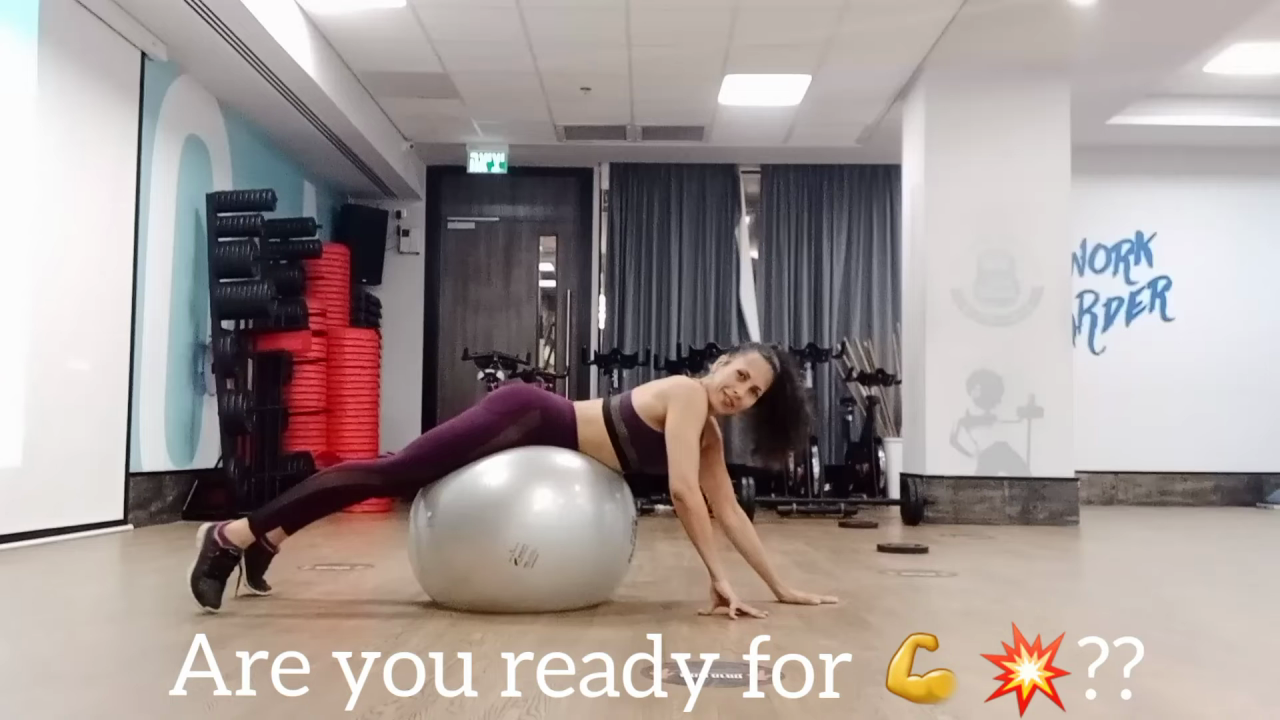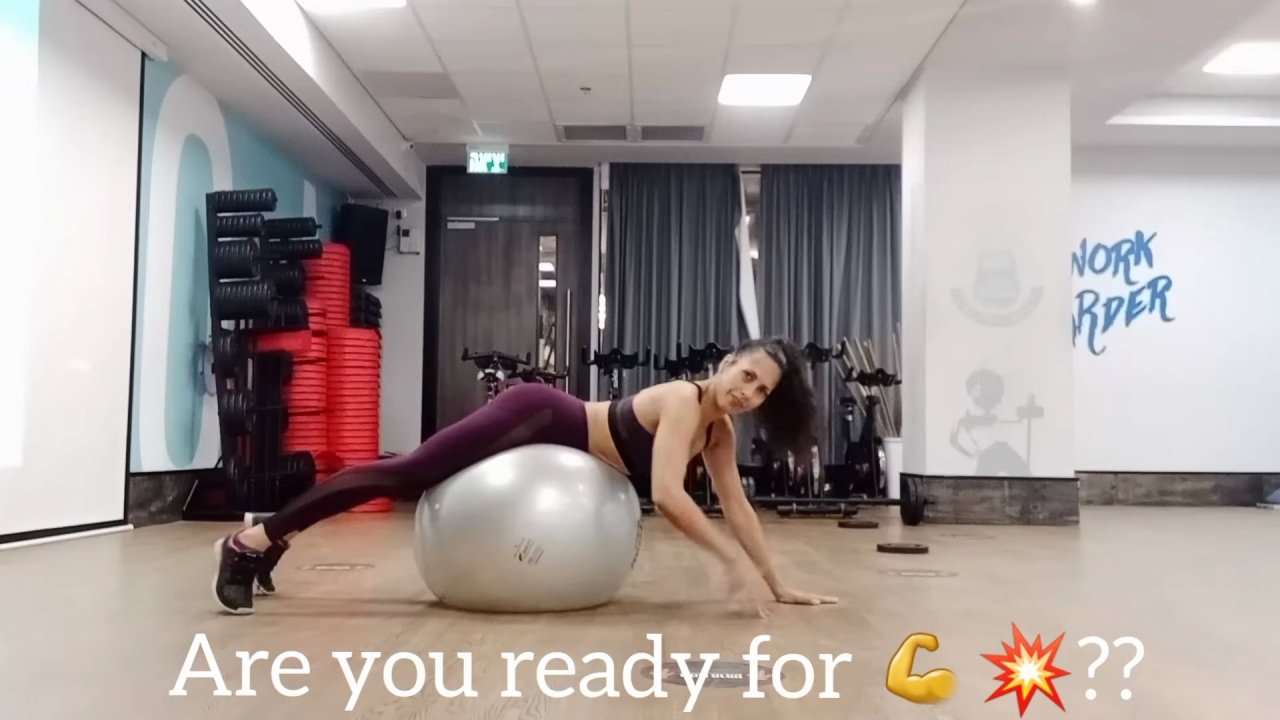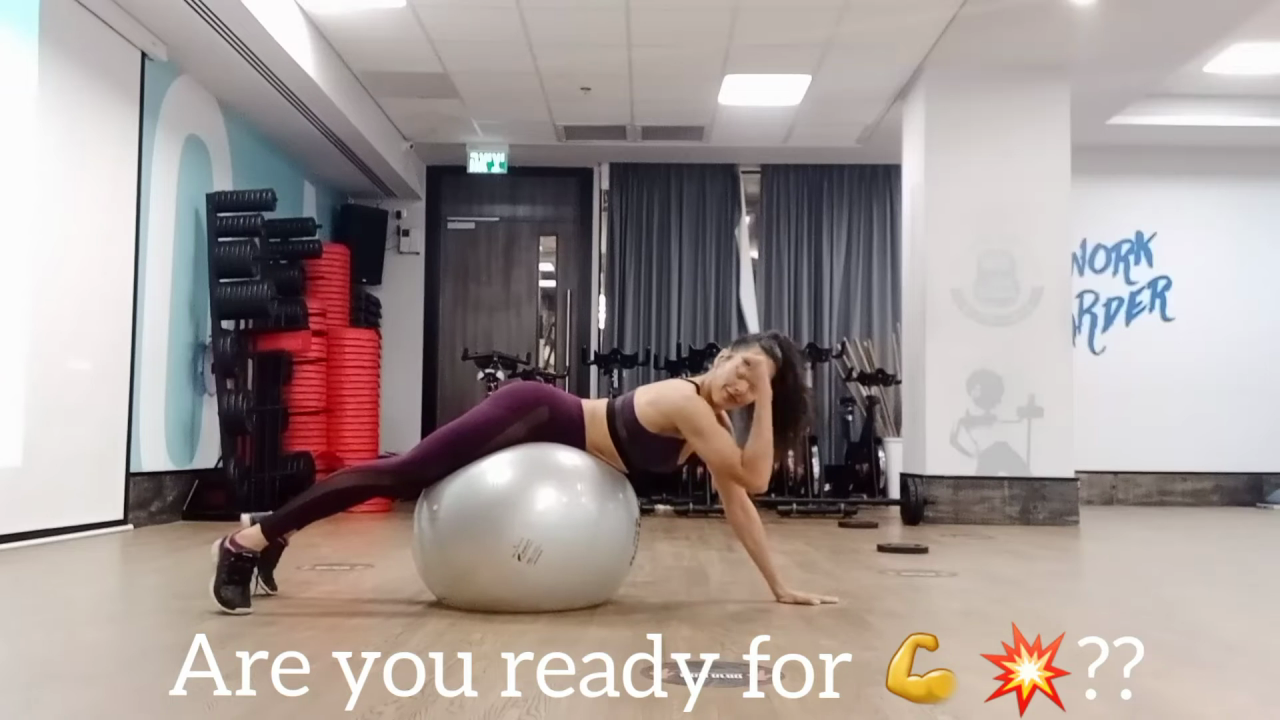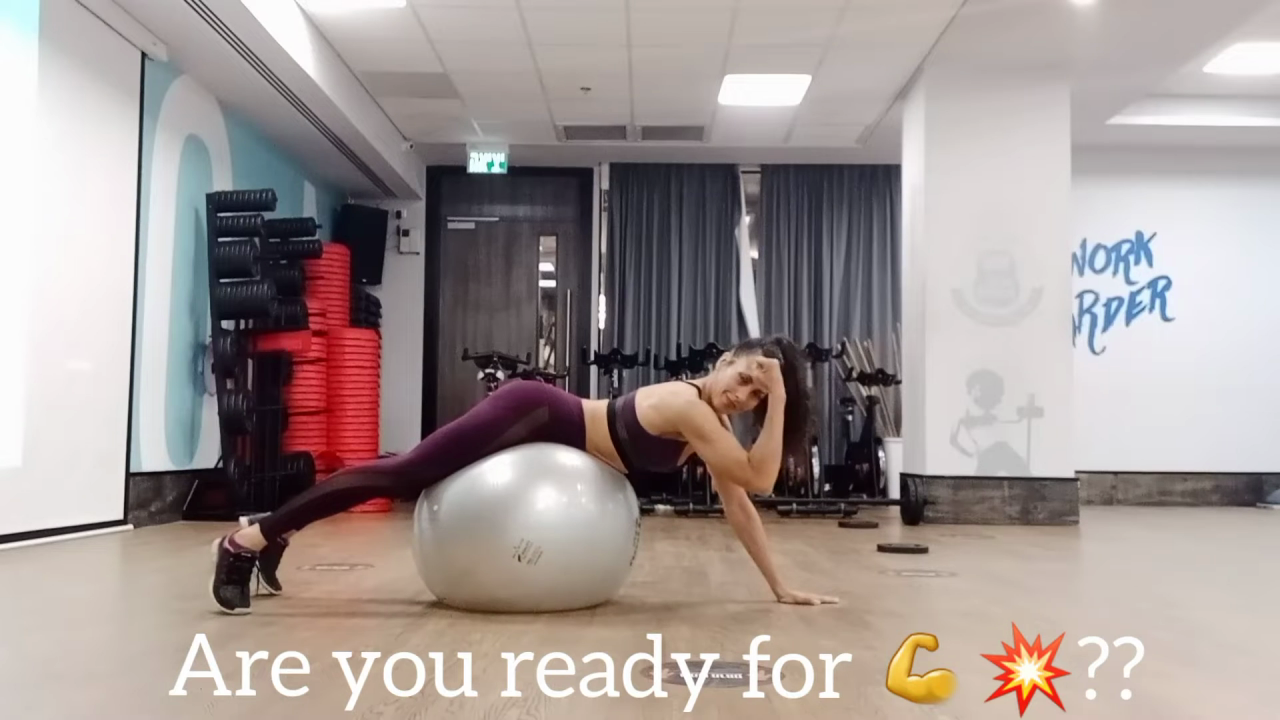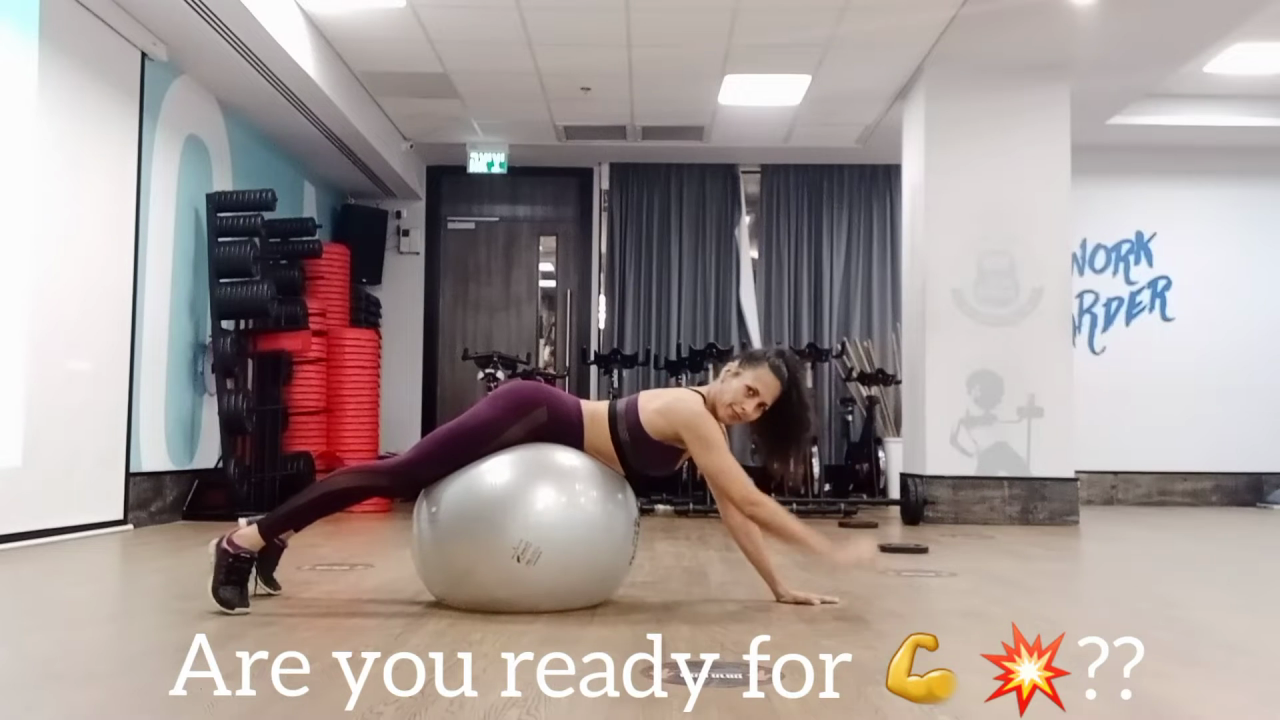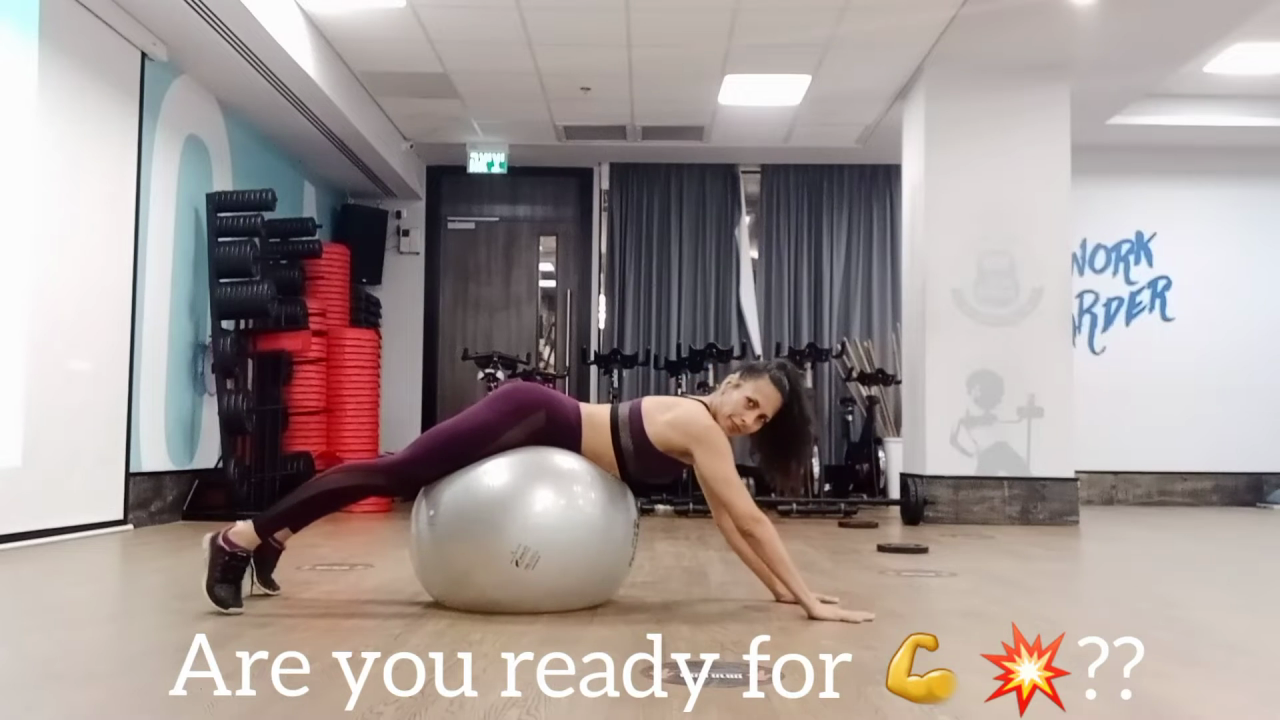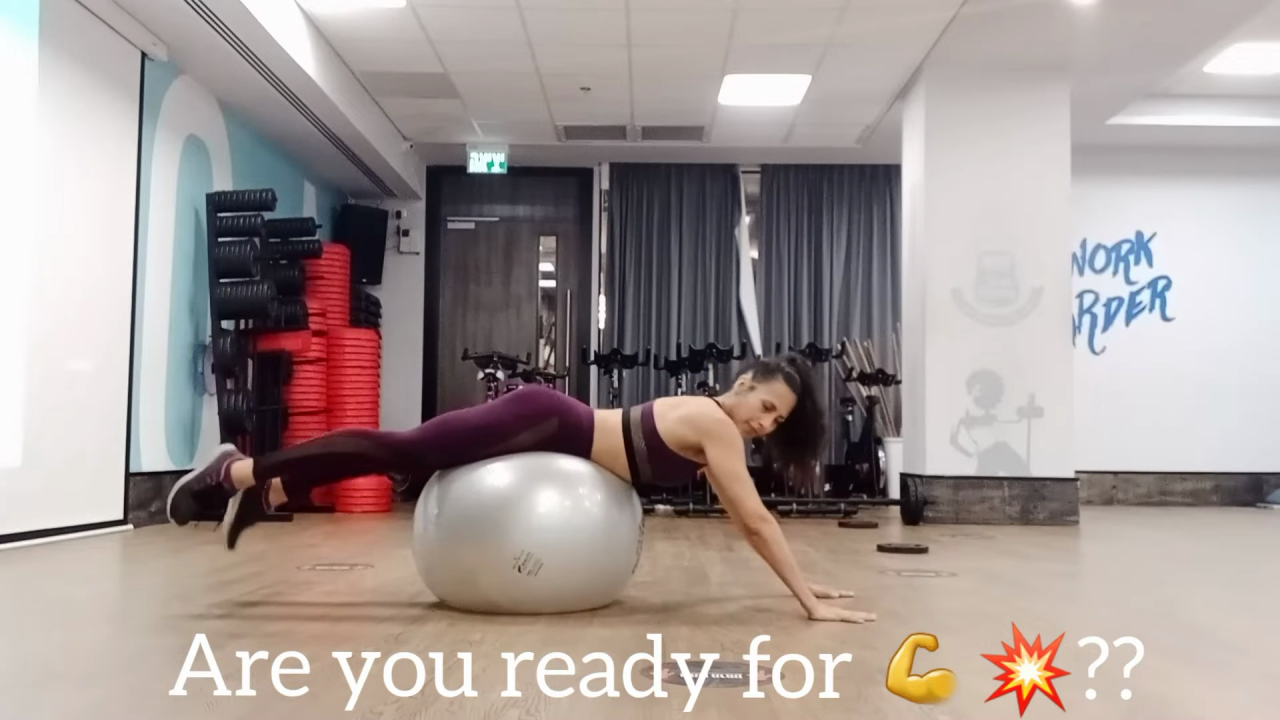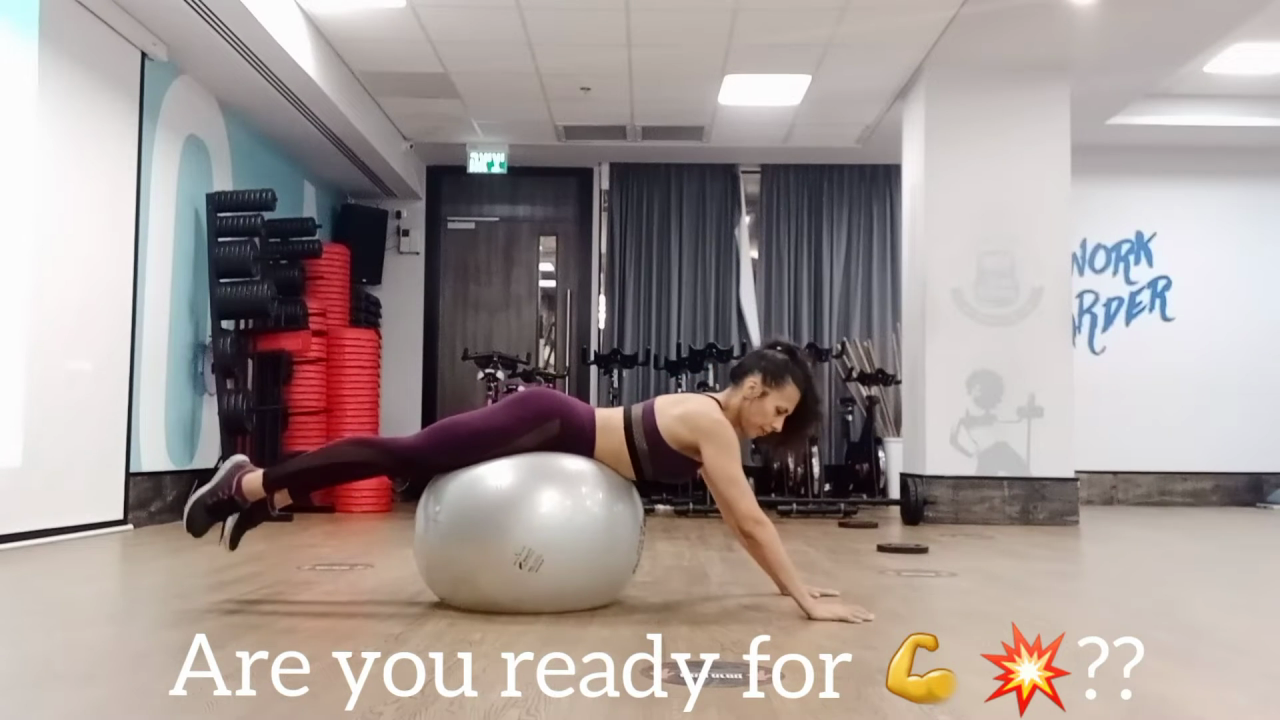
dt=0.5s
person 1, frame 1
left shoulder: (708, 431)
right shoulder: (686, 394)
left elbow: (727, 510)
right elbow: (683, 491)
left wrist: (781, 586)
right wrist: (719, 580)
left hip: (540, 439)
right hip: (525, 420)
left knee: (406, 478)
right knee: (389, 475)
left ankle: (268, 536)
right ankle: (233, 535)
person 1, frame 2
left shoulder: (719, 430)
right shoulder: (684, 401)
left elbow: (736, 505)
right elbow: (667, 496)
left wrist: (779, 584)
right wrist: (734, 562)
left hip: (551, 439)
right hip: (535, 419)
left knee: (415, 479)
right knee: (401, 476)
left ankle: (273, 533)
right ankle: (251, 539)
person 1, frame 3
left shoulder: (713, 417)
right shoulder: (687, 402)
left elbow: (737, 503)
right elbow: (752, 479)
left wrist: (780, 587)
right wrist: (765, 401)
left hip: (547, 431)
right hip: (532, 416)
left knee: (412, 478)
right knee: (400, 476)
left ankle: (273, 531)
right ankle: (249, 541)
person 1, frame 4
left shoulder: (711, 418)
right shoulder: (690, 406)
left elbow: (737, 502)
right elbow: (758, 479)
left wrist: (779, 586)
right wrist: (782, 401)
left hip: (544, 430)
right hip: (531, 416)
left knee: (409, 479)
right knee: (400, 475)
left ankle: (272, 531)
right ankle: (248, 539)
person 1, frame 5
left shoulder: (711, 426)
right shoulder: (693, 413)
left elbow: (733, 514)
right elbow: (751, 503)
left wrist: (780, 588)
right wrist: (829, 550)
left hip: (545, 430)
right hip: (532, 417)
left knee: (410, 478)
right knee: (400, 474)
left ankle: (273, 538)
right ankle: (247, 540)
person 1, frame 6
left shoulder: (710, 432)
right shoulder: (698, 423)
left elbow: (728, 522)
right elbow: (750, 520)
left wrist: (774, 585)
right wrist: (807, 600)
left hip: (542, 427)
right hip: (530, 419)
left knee: (408, 474)
right knee: (397, 473)
left ankle: (277, 533)
right ankle: (240, 536)
person 1, frame 7
left shoulder: (714, 429)
right shoulder: (713, 422)
left elbow: (742, 520)
right elbow: (757, 520)
left wrist: (801, 580)
right wrist: (812, 603)
left hip: (548, 433)
right hip: (544, 425)
left knee: (407, 460)
right knee: (401, 450)
left ankle: (268, 492)
right ankle: (239, 469)
person 1, frame 8
left shoulder: (710, 421)
right shoulder: (711, 423)
left elbow: (736, 519)
right elbow: (752, 521)
left wrist: (791, 584)
right wrist: (807, 601)
left hip: (551, 429)
right hip: (542, 426)
left knee: (406, 461)
right knee: (399, 455)
left ankle: (261, 492)
right ankle: (248, 486)
